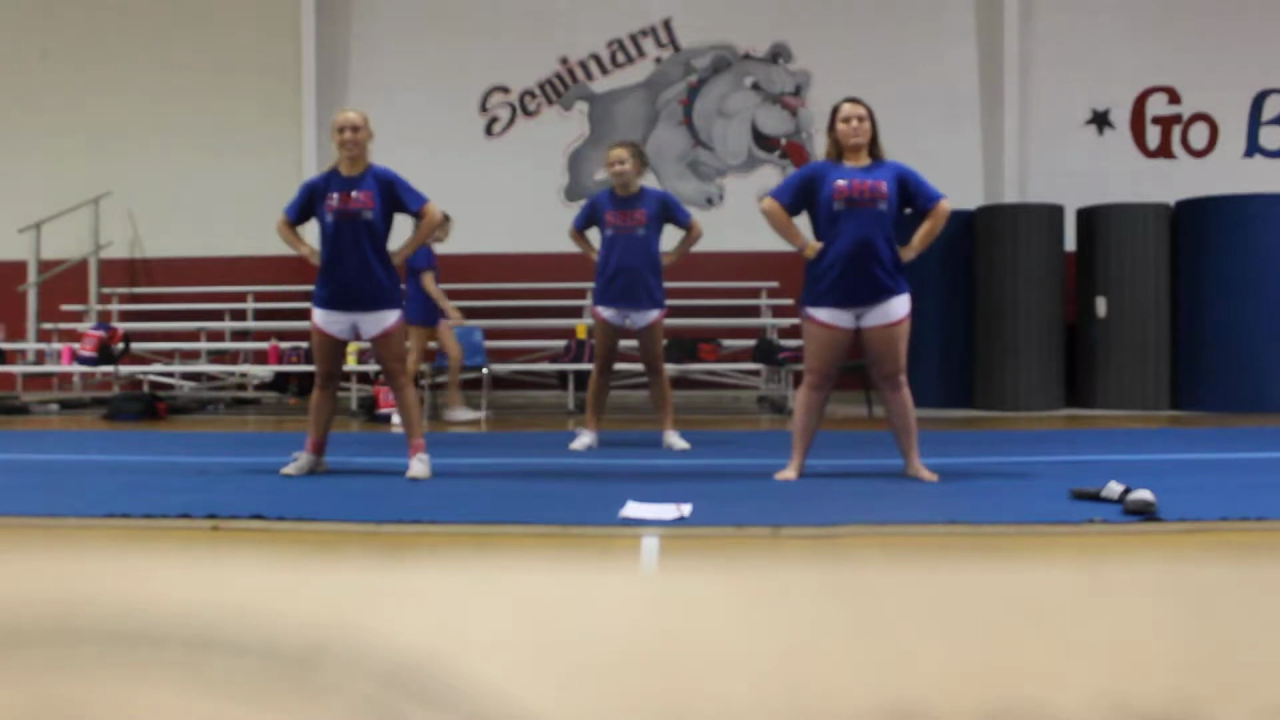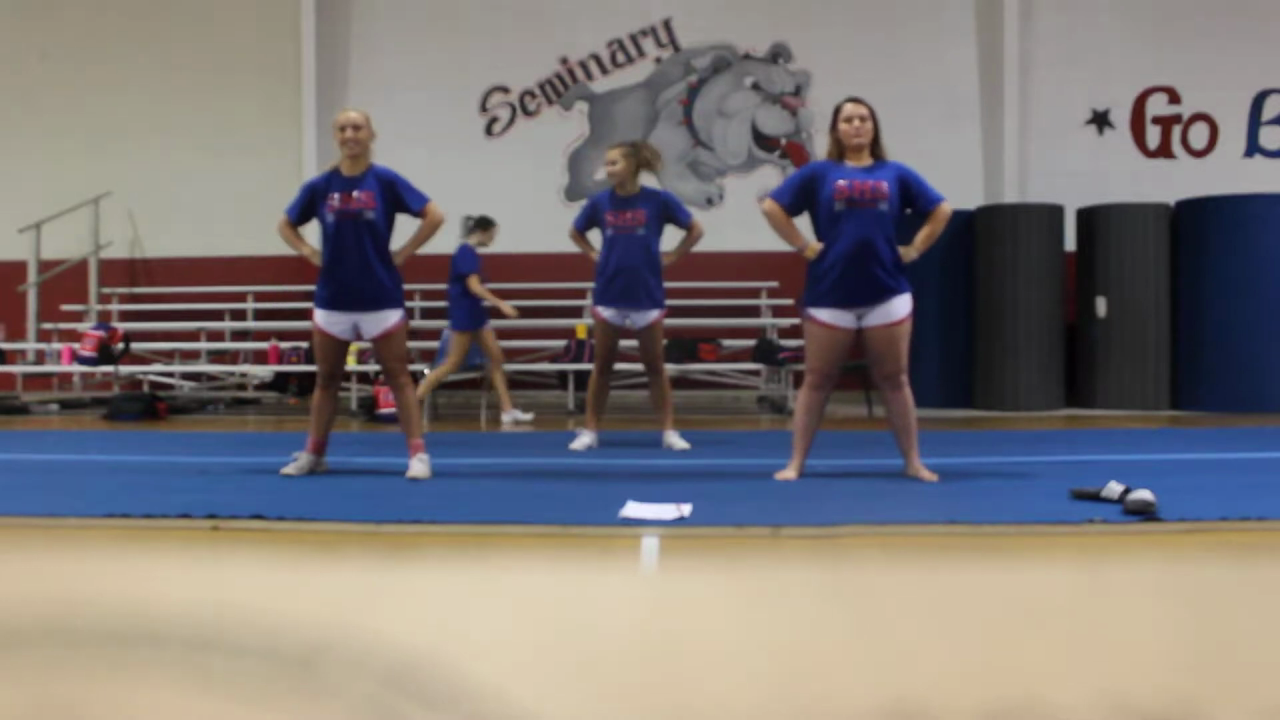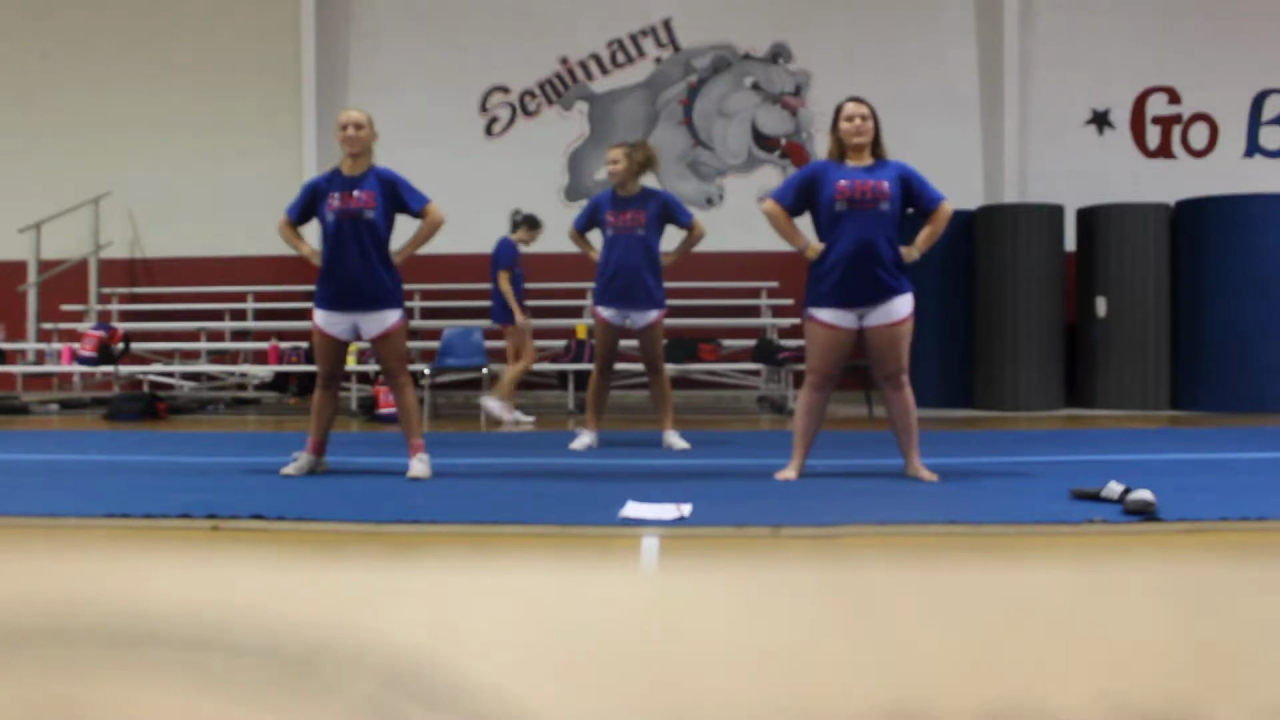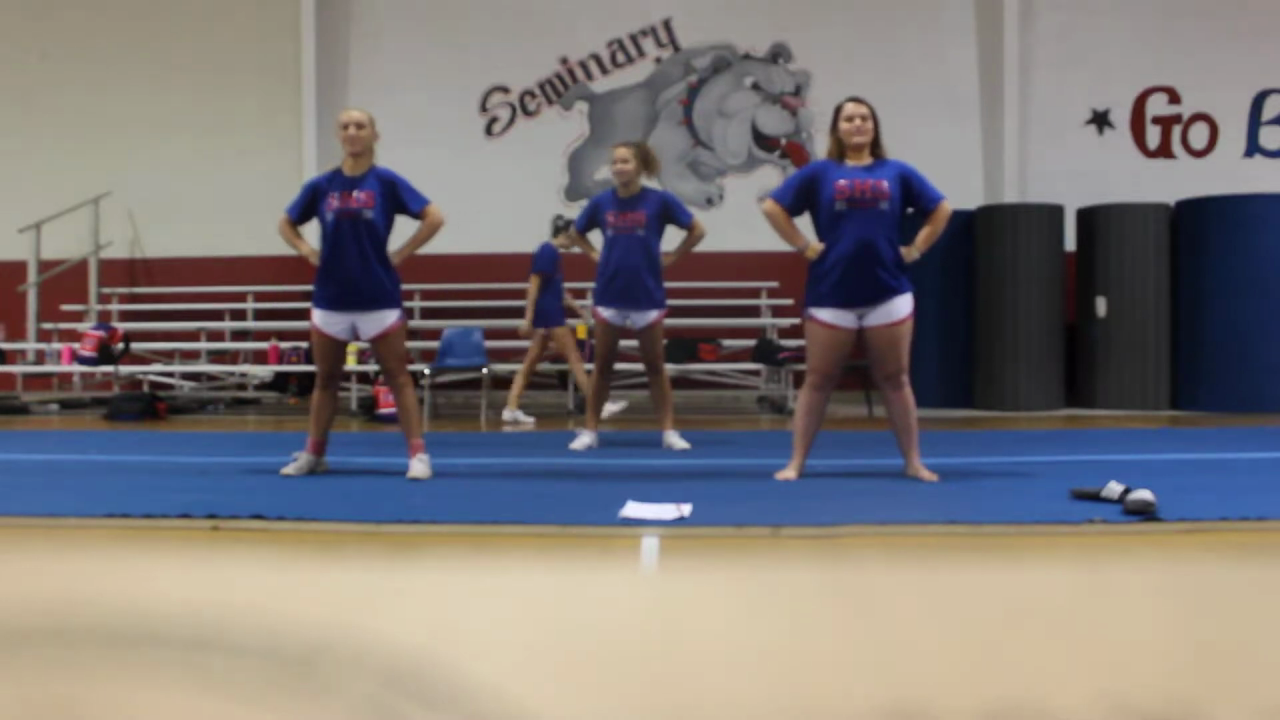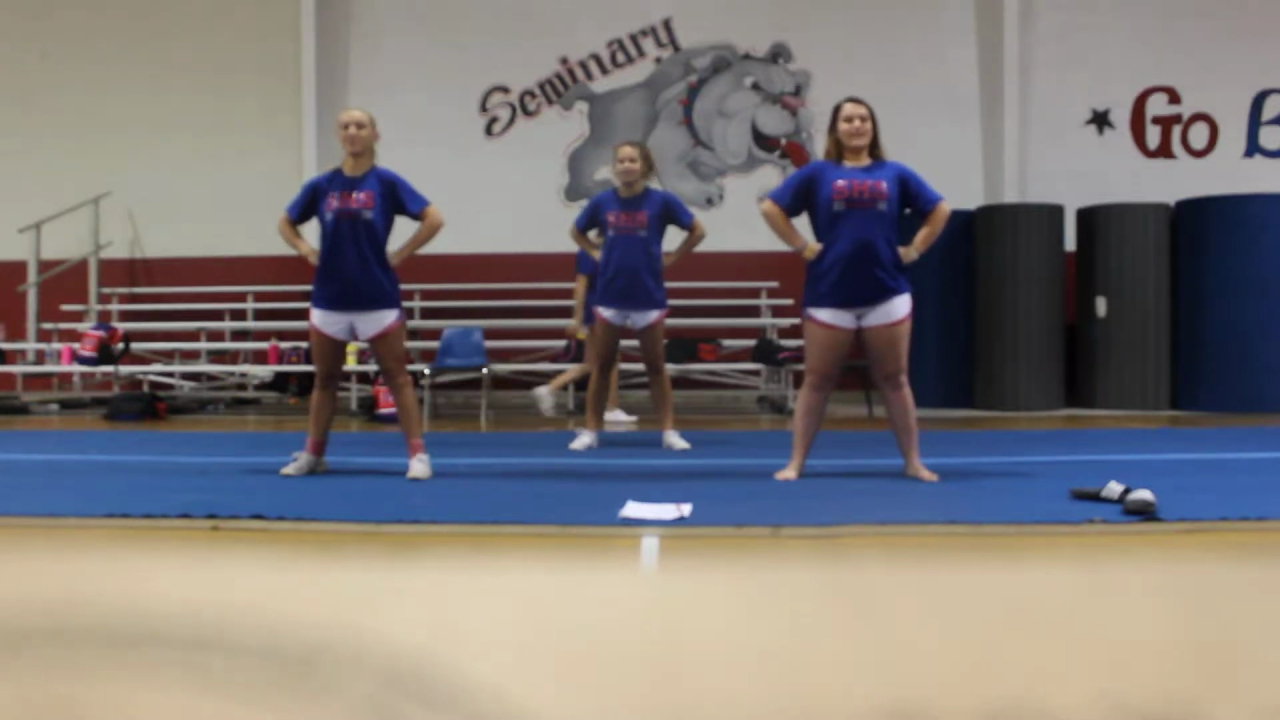
dt=0.2s
person 1, frame 1
left shoulder: (895, 173)
right shoulder: (817, 173)
left elbow: (940, 208)
right elbow: (771, 206)
left wrist: (912, 249)
right wrist: (804, 246)
left hip: (886, 294)
right hip: (828, 295)
left knee: (893, 380)
right knee: (817, 381)
left ankle: (913, 462)
right ankle: (795, 463)
person 1, frame 2
left shoulder: (896, 174)
right shoulder: (818, 173)
left elbow: (940, 210)
right elbow: (772, 207)
left wrist: (913, 250)
right wrist: (804, 247)
left hip: (887, 294)
right hip: (829, 295)
left knee: (894, 380)
right knee: (817, 381)
left ankle: (913, 462)
right ankle: (795, 463)
person 1, frame 3
left shoulder: (898, 173)
right shoulder: (819, 173)
left elbow: (941, 210)
right elbow: (772, 207)
left wrist: (915, 250)
right wrist: (805, 247)
left hip: (889, 293)
right hip: (831, 294)
left knee: (894, 380)
right knee: (818, 381)
left ankle: (913, 462)
right ankle: (795, 463)
person 1, frame 4
left shoulder: (898, 172)
right shoulder: (819, 173)
left elbow: (941, 209)
right elbow: (772, 207)
left wrist: (915, 250)
right wrist: (805, 247)
left hip: (889, 293)
right hip: (831, 294)
left knee: (895, 380)
right knee: (818, 381)
left ankle: (913, 462)
right ankle: (796, 462)
person 1, frame 5
left shoulder: (895, 173)
right shoulder: (817, 173)
left elbow: (939, 210)
right elbow: (771, 208)
left wrist: (913, 250)
right wrist: (802, 247)
left hip: (887, 294)
right hip: (830, 295)
left knee: (894, 380)
right knee: (817, 381)
left ankle: (913, 462)
right ankle: (796, 462)
person 2, frame 1
left shoulder: (384, 180)
right shoulder: (317, 186)
left elbow: (432, 216)
right elbow: (284, 225)
left wrist: (400, 255)
right wrist: (309, 254)
left hip: (380, 298)
right hip: (330, 299)
left knee: (398, 377)
right knee: (325, 380)
left ankle: (418, 453)
right ankle: (312, 453)
person 2, frame 2
left shoulder: (386, 181)
right shoulder: (319, 186)
left elbow: (434, 215)
right elbow: (286, 225)
left wrist: (402, 254)
right wrist: (311, 254)
left hip: (381, 298)
right hip: (332, 299)
left knee: (399, 377)
right knee: (326, 380)
left ankle: (418, 453)
right ankle: (313, 453)
person 2, frame 3
left shoulder: (387, 181)
right shoulder: (320, 186)
left elbow: (434, 216)
right elbow: (286, 225)
left wrist: (401, 254)
right wrist: (310, 254)
left hip: (380, 298)
right hip: (332, 299)
left knee: (398, 378)
right knee: (327, 380)
left ankle: (418, 453)
right ankle: (313, 453)
person 2, frame 4
left shoulder: (387, 181)
right shoulder: (321, 185)
left elbow: (434, 217)
right elbow: (286, 224)
left wrist: (400, 254)
right wrist: (309, 252)
left hip: (379, 298)
right hip: (330, 299)
left knee: (398, 377)
right knee: (326, 379)
left ankle: (418, 454)
right ankle: (312, 453)
person 2, frame 5
left shoulder: (387, 182)
right shoulder: (321, 185)
left elbow: (433, 218)
right elbow: (286, 223)
left wrist: (399, 255)
right wrist: (307, 251)
left hip: (378, 299)
right hip: (329, 299)
left knee: (397, 377)
right knee: (325, 379)
left ankle: (418, 454)
right ankle: (312, 453)
person 3, frame 1
left shoulder: (659, 200)
right shoulder: (599, 201)
left elbow: (694, 230)
right elbow: (575, 231)
left wrist: (670, 257)
right wrist: (595, 255)
left hip: (647, 296)
right hip: (608, 295)
left knee: (655, 367)
right knee: (602, 366)
left ankle: (669, 431)
right ankle: (589, 431)
person 3, frame 2
left shoulder: (659, 200)
right shoulder: (599, 201)
left elbow: (695, 230)
right elbow: (576, 232)
left wrist: (671, 257)
right wrist: (595, 255)
left hip: (647, 296)
right hip: (608, 296)
left knee: (655, 367)
right knee: (602, 366)
left ankle: (669, 432)
right ankle: (589, 431)
person 3, frame 3
left shoulder: (659, 200)
right shoulder: (600, 202)
left elbow: (696, 230)
right elbow: (575, 233)
left wrist: (671, 257)
right wrist: (595, 255)
left hip: (647, 296)
right hip: (608, 296)
left knee: (655, 367)
right knee: (602, 366)
left ankle: (669, 432)
right ankle: (589, 431)
person 3, frame 4
left shoulder: (660, 200)
right shoulder: (601, 202)
left elbow: (697, 230)
right elbow: (575, 233)
left wrist: (671, 257)
right wrist: (595, 254)
left hip: (647, 296)
right hip: (609, 296)
left knee: (655, 367)
right knee: (602, 366)
left ankle: (669, 431)
right ankle: (590, 431)
person 3, frame 5
left shoulder: (662, 200)
right shoulder: (601, 202)
left elbow: (697, 231)
right elbow: (577, 231)
left wrist: (672, 257)
right wrist: (596, 253)
left hip: (648, 297)
right hip: (609, 296)
left knee: (656, 367)
right knee: (602, 366)
left ankle: (669, 431)
right ankle: (590, 431)
person 4, frame 1
left shoulder: (426, 250)
right shoulder: (423, 249)
right elbow: (428, 283)
right wrist: (449, 309)
left hip: (431, 312)
right hip: (421, 312)
left knee: (456, 355)
right knee: (414, 362)
left ankle: (455, 407)
right ankle: (399, 411)
person 4, frame 2
left shoulder: (469, 253)
right shoulder: (466, 254)
right elbow: (474, 286)
right wrist: (502, 304)
left hip: (474, 316)
right hip: (465, 317)
left knee: (496, 359)
right knee: (453, 364)
left ankle: (508, 411)
right ankle: (415, 400)
person 4, frame 3
left shoulder: (509, 248)
right shoulder: (507, 248)
right elbow: (503, 283)
left wrist: (520, 309)
right wrist: (518, 312)
left hip: (509, 310)
right hip: (508, 311)
left knee: (515, 359)
right knee: (527, 357)
left ankle: (508, 407)
right ankle: (496, 397)
person 4, frame 4
left shoulder: (551, 253)
right shoulder: (546, 253)
right elbow: (533, 286)
left wrist: (579, 309)
right wrist: (528, 317)
left hip: (547, 316)
right hip: (548, 315)
left knee: (531, 362)
right knee: (573, 359)
left ankle: (511, 409)
person 4, frame 5
left shoulder: (590, 253)
right shoulder: (590, 254)
right elbow: (581, 285)
right wrist: (578, 318)
left hip: (594, 312)
right hip: (594, 312)
left knee: (590, 365)
left ankle: (548, 390)
right ankle: (611, 409)
